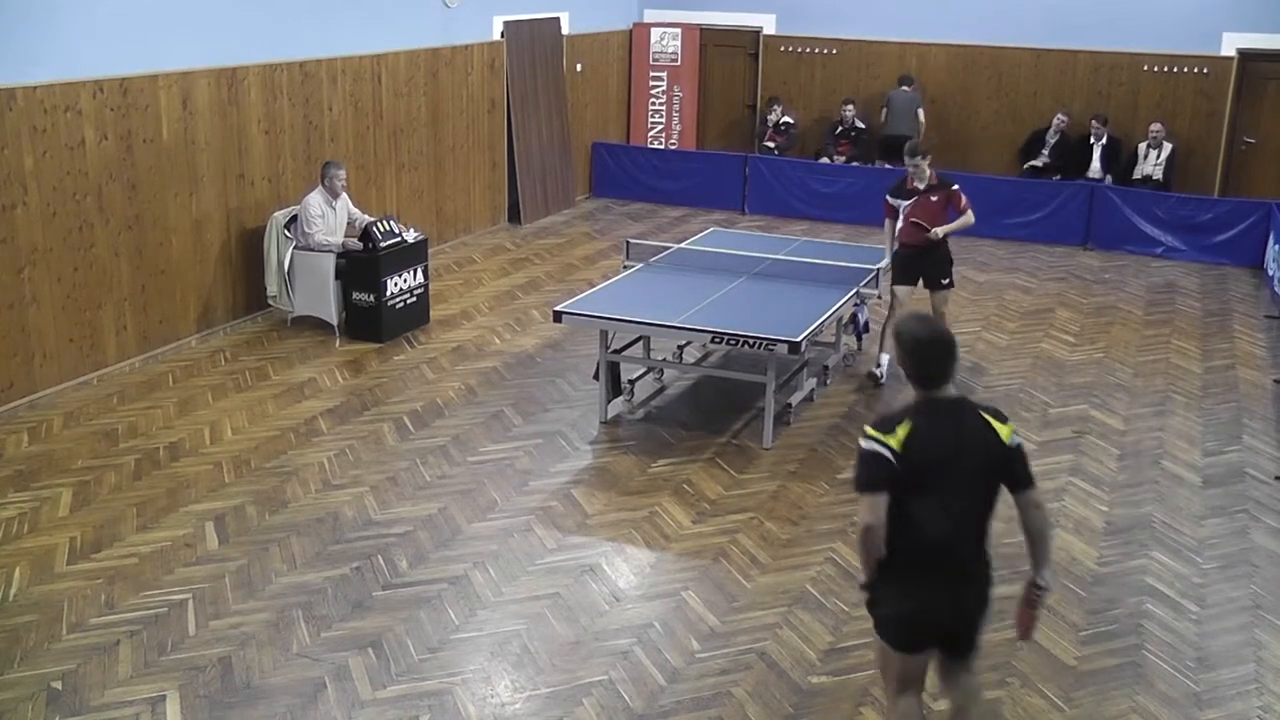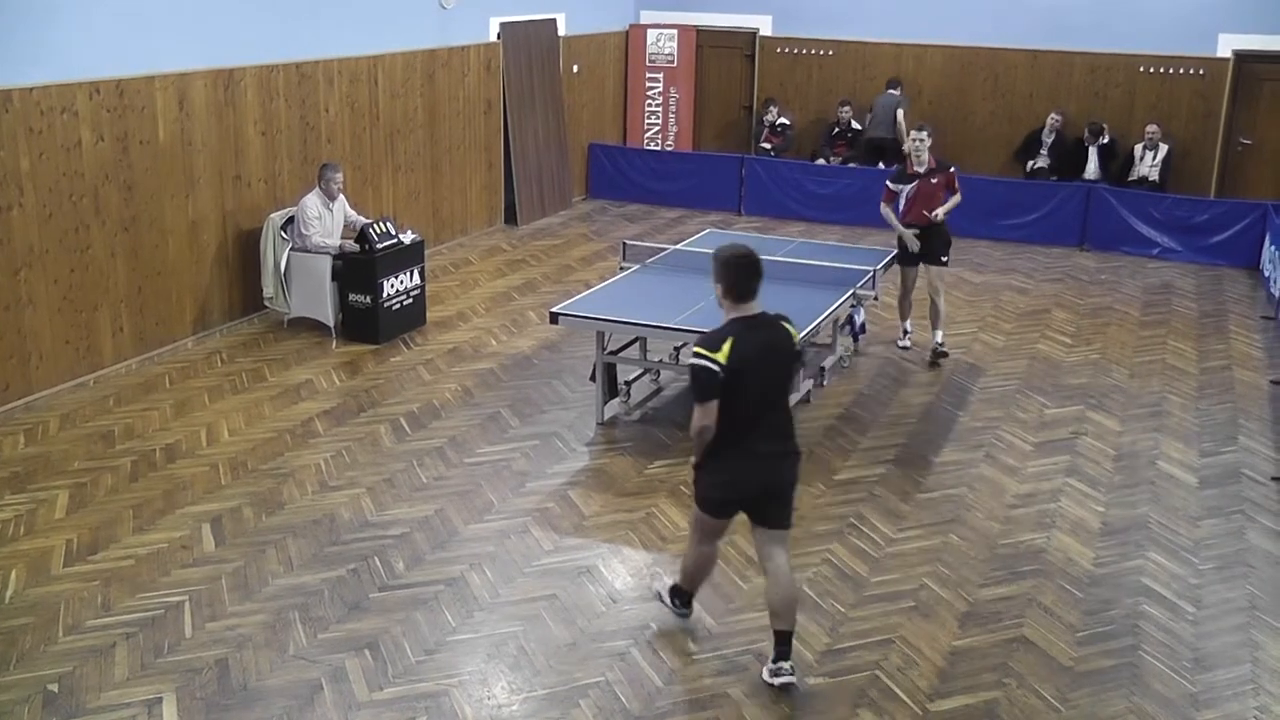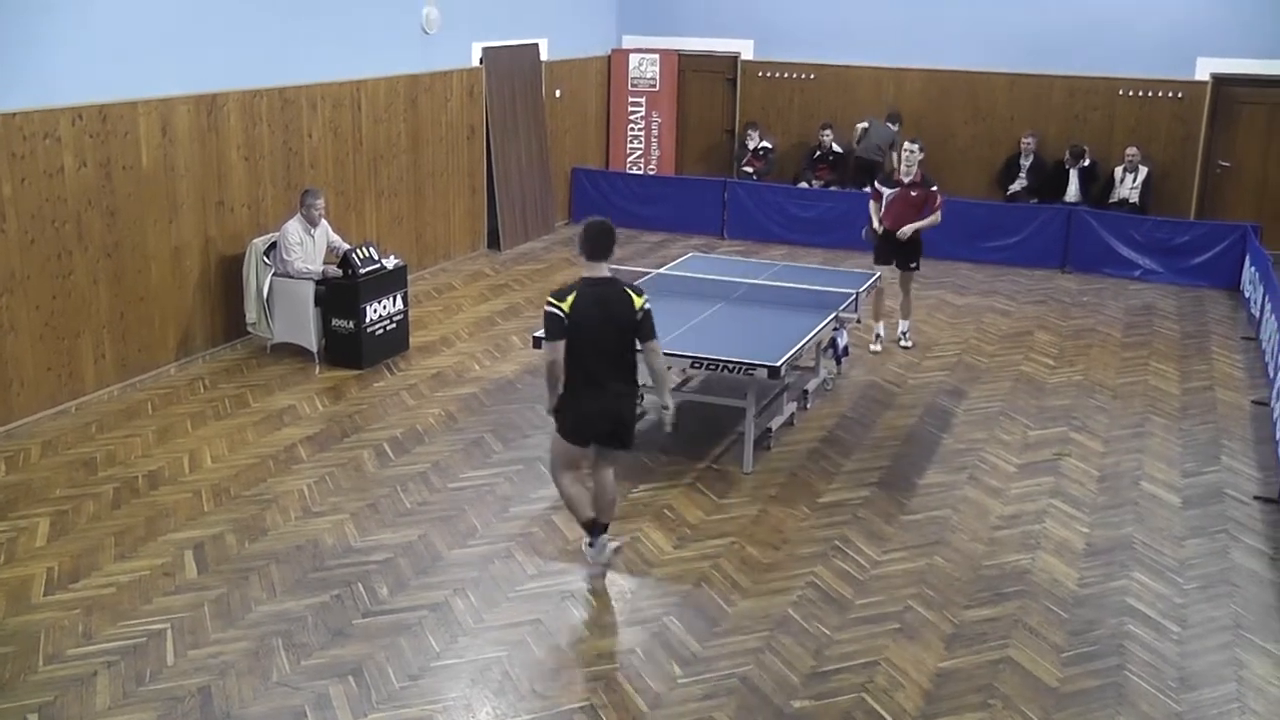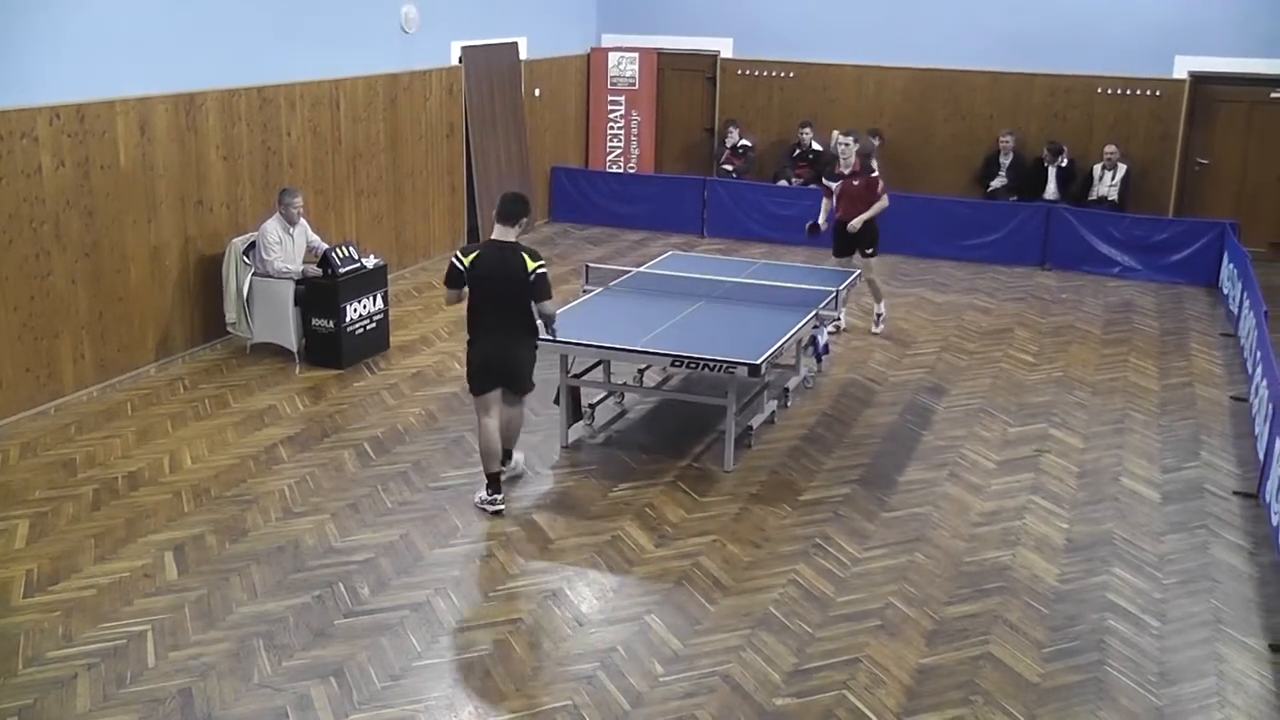
dt=0.7s
person 1, frame 1
left shoulder: (885, 435)
right shoulder: (995, 426)
left elbow: (872, 523)
right elbow: (1031, 505)
left wrist: (871, 574)
right wrist: (1040, 570)
left hip: (908, 587)
right hip: (969, 585)
right knee: (958, 673)
person 1, frame 2
left shoulder: (712, 349)
right shoulder: (785, 331)
left elbow: (704, 424)
left wrist: (697, 456)
left hip: (725, 468)
right hip: (780, 463)
left knee: (704, 537)
right knee: (776, 554)
left ankle: (680, 597)
right ankle: (782, 661)
person 1, frame 3
left shoulder: (562, 300)
right shoulder: (634, 297)
left elbow: (554, 359)
right elbow: (653, 352)
left wrist: (554, 398)
right wrist: (665, 395)
left hip: (581, 403)
right hip: (622, 403)
left knee: (564, 471)
right knee: (603, 469)
left ankle: (598, 537)
right ankle: (597, 538)
person 1, frame 4
left shoulder: (468, 256)
right shoulder: (531, 260)
left elbow: (451, 298)
right elbow: (546, 309)
right wrist: (549, 322)
left hip: (482, 347)
right hip: (519, 347)
left knee: (487, 414)
right knee: (513, 404)
left ankle: (494, 492)
right ankle: (505, 463)
person 2, frame 1
left shoulder: (946, 187)
right shoulder: (898, 190)
left elbow: (969, 218)
right elbow: (890, 220)
left wrist: (944, 229)
right wrist: (888, 252)
left hip: (936, 252)
right hip: (906, 251)
left knee: (939, 312)
right knee: (895, 308)
right ankle: (882, 366)
person 2, frame 2
left shoulder: (944, 170)
right shoulder: (898, 175)
left elbow: (957, 196)
right elbow: (885, 208)
left wrist: (943, 209)
right wrist: (902, 231)
left hip: (936, 232)
right hip: (910, 234)
left knee: (935, 289)
right knee: (907, 287)
left ankle: (938, 342)
right ankle: (905, 329)
person 2, frame 3
left shoulder: (927, 186)
right shoulder: (885, 179)
left elbow: (936, 217)
right elbow: (873, 202)
left wrist: (913, 226)
right wrist: (875, 222)
left hip: (910, 240)
right hip: (886, 237)
left knee: (906, 288)
right knee: (879, 286)
left ankle: (904, 330)
right ankle: (878, 333)
person 2, frame 4
left shoulder: (868, 173)
right shoulder: (830, 174)
left elbow: (883, 201)
left wrist: (861, 218)
right wrist: (822, 217)
left hip: (864, 228)
right hip: (841, 227)
left knee: (869, 276)
left ankle: (879, 308)
right ankle: (841, 317)
